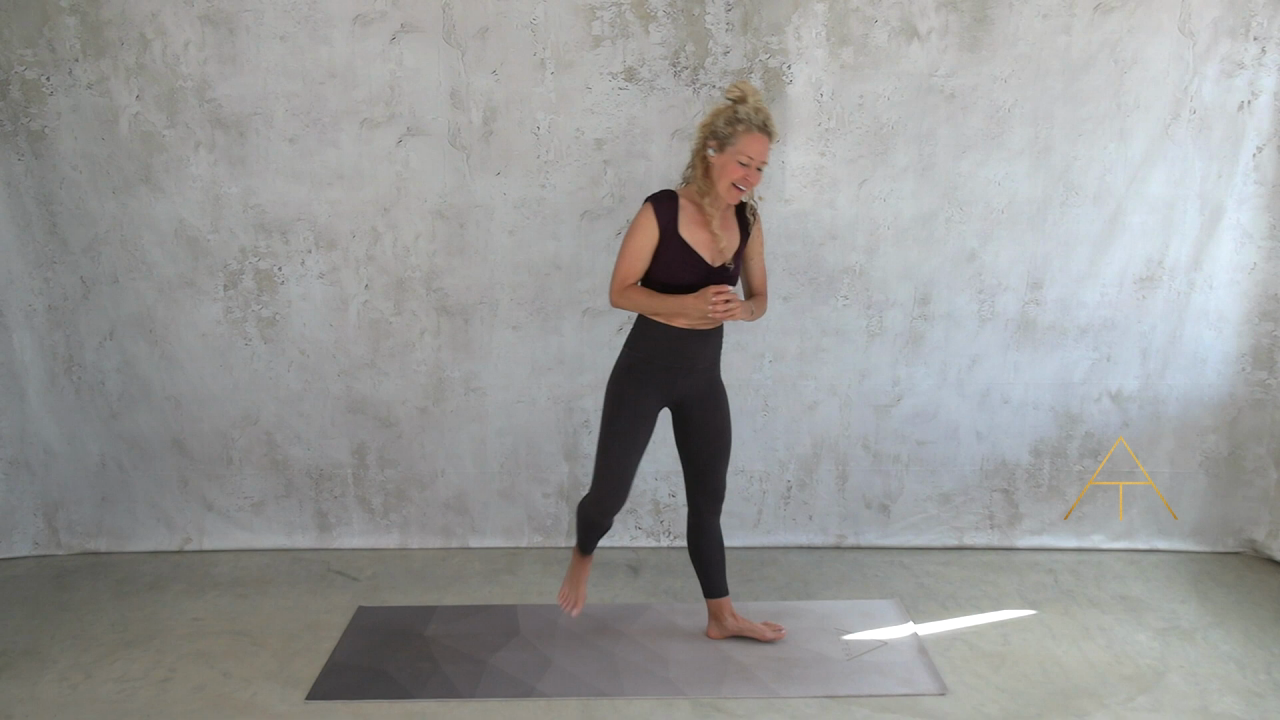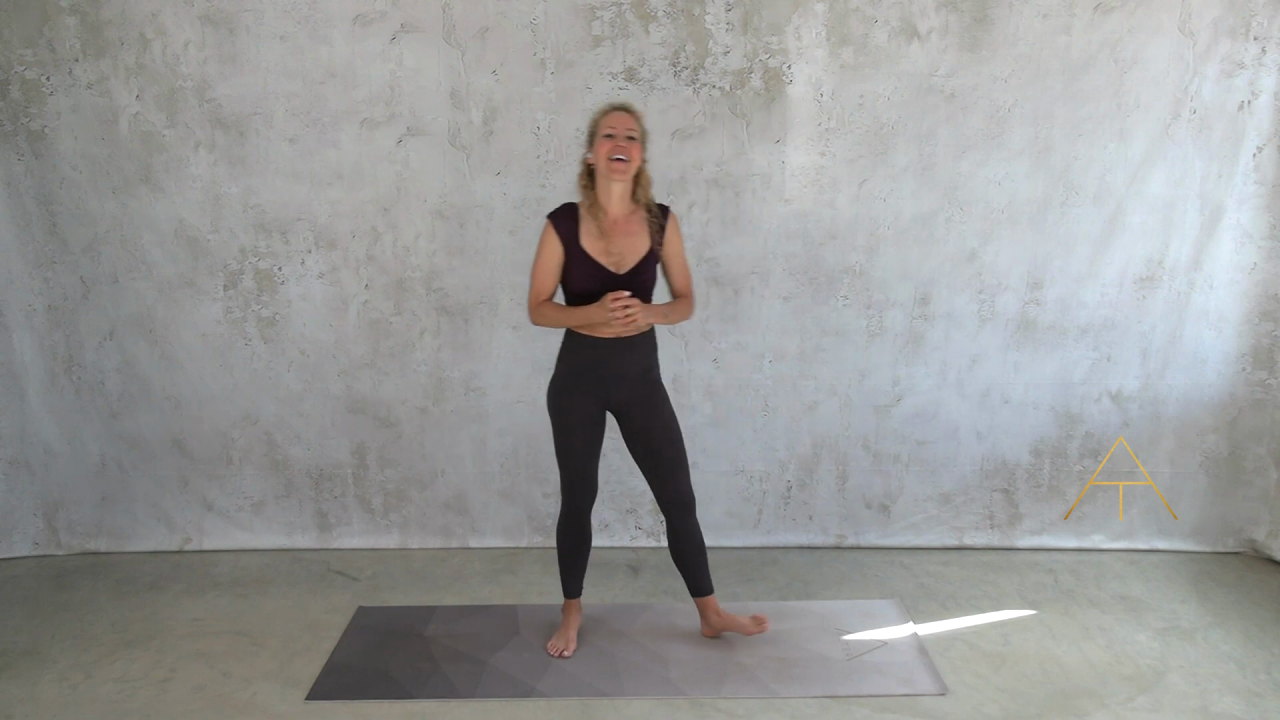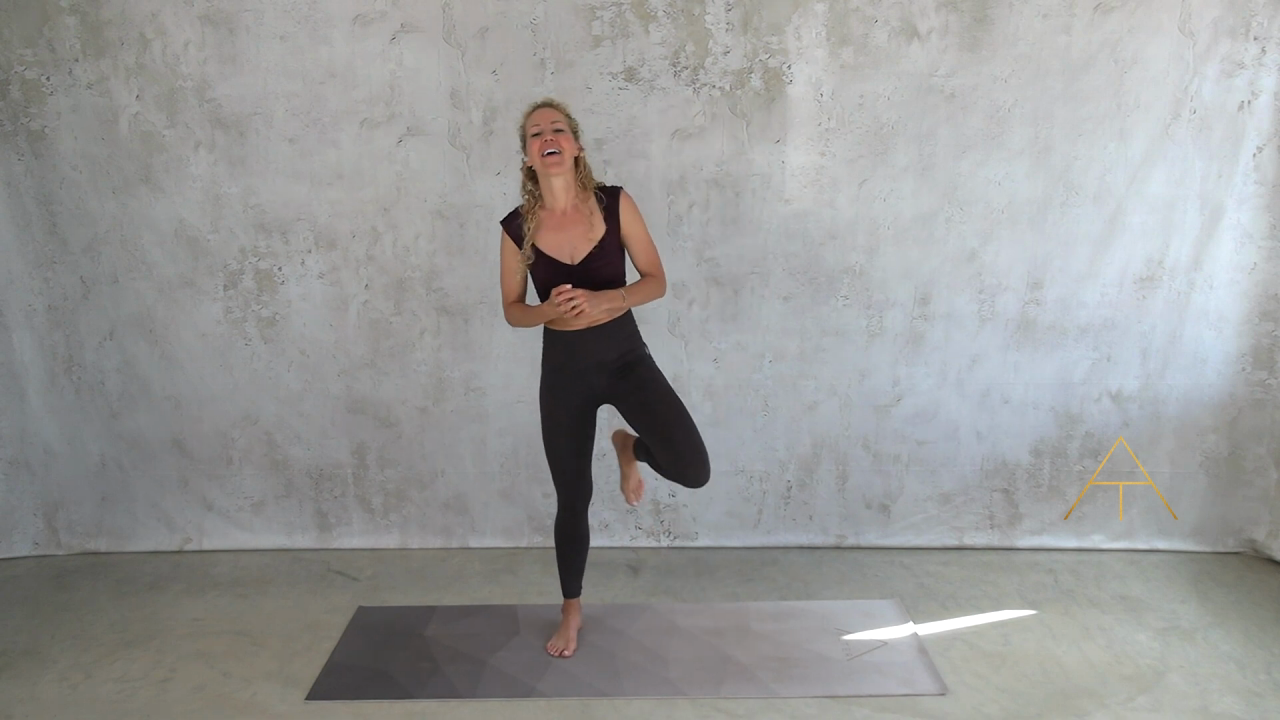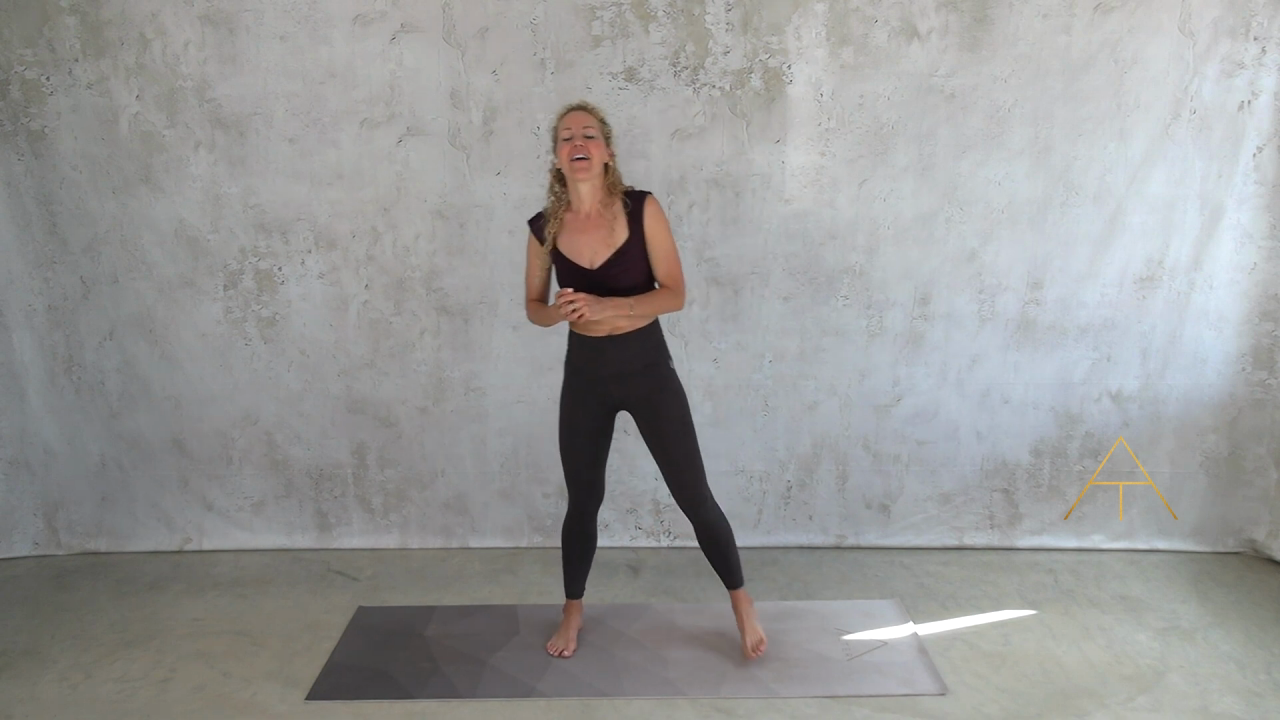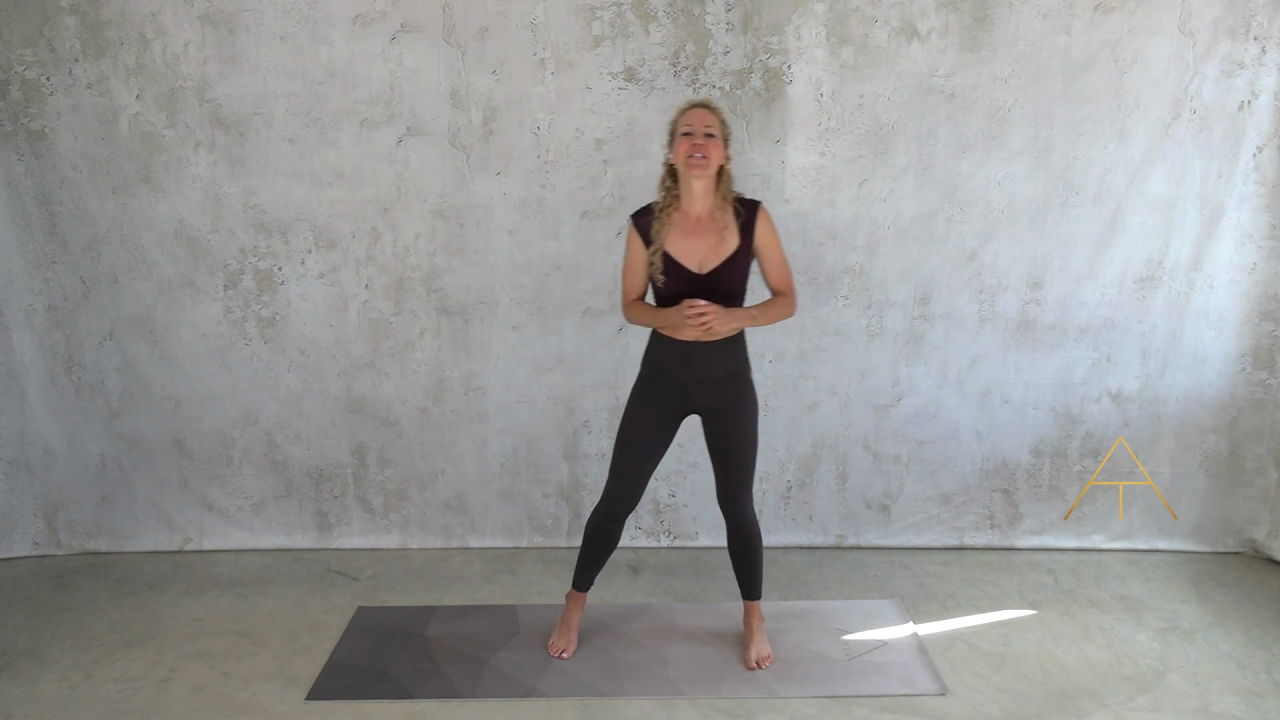
dt=0.4s
person 1, frame 1
left shoulder: (747, 220)
right shoulder: (659, 210)
left elbow: (758, 297)
right elbow: (620, 292)
left wrist: (741, 309)
right wrist: (690, 305)
left hip: (703, 374)
right hip: (645, 366)
left knee: (708, 500)
right knee: (610, 492)
left ankle: (722, 616)
right ankle: (582, 555)
person 1, frame 2
left shoulder: (661, 221)
right shoulder: (563, 223)
left elbow: (685, 301)
right elbow: (538, 308)
left wrist: (649, 314)
right wrist: (590, 315)
left hip: (640, 373)
right hip: (578, 375)
left knee: (677, 499)
right knee: (577, 499)
left ankle: (709, 613)
right ankle: (572, 612)
person 1, frame 3
left shoulder: (615, 203)
right shoulder: (517, 227)
left elbow: (655, 281)
right elbow: (512, 310)
left wrist: (601, 300)
right wrist: (547, 311)
left hip: (625, 355)
right hip: (563, 367)
left knee: (694, 468)
right knee: (573, 497)
left ankle: (630, 448)
right ankle: (571, 611)
person 1, frame 4
left shoulder: (643, 209)
right shoulder: (545, 227)
left elbow: (674, 294)
right elbow: (533, 306)
left wrist: (606, 306)
right wrist: (557, 311)
left hip: (647, 366)
right hip: (585, 373)
left knee: (693, 494)
right knee: (583, 500)
left ankle: (742, 604)
right ankle: (572, 612)
person 1, frame 5
left shoulder: (752, 218)
right shoulder: (647, 224)
left elbow: (786, 300)
right elbow: (630, 306)
left wrist: (735, 317)
right wrist: (673, 316)
left hip: (728, 375)
right hip: (664, 372)
left knee: (737, 503)
right knee: (620, 496)
left ankle: (754, 618)
right ankle: (575, 603)
